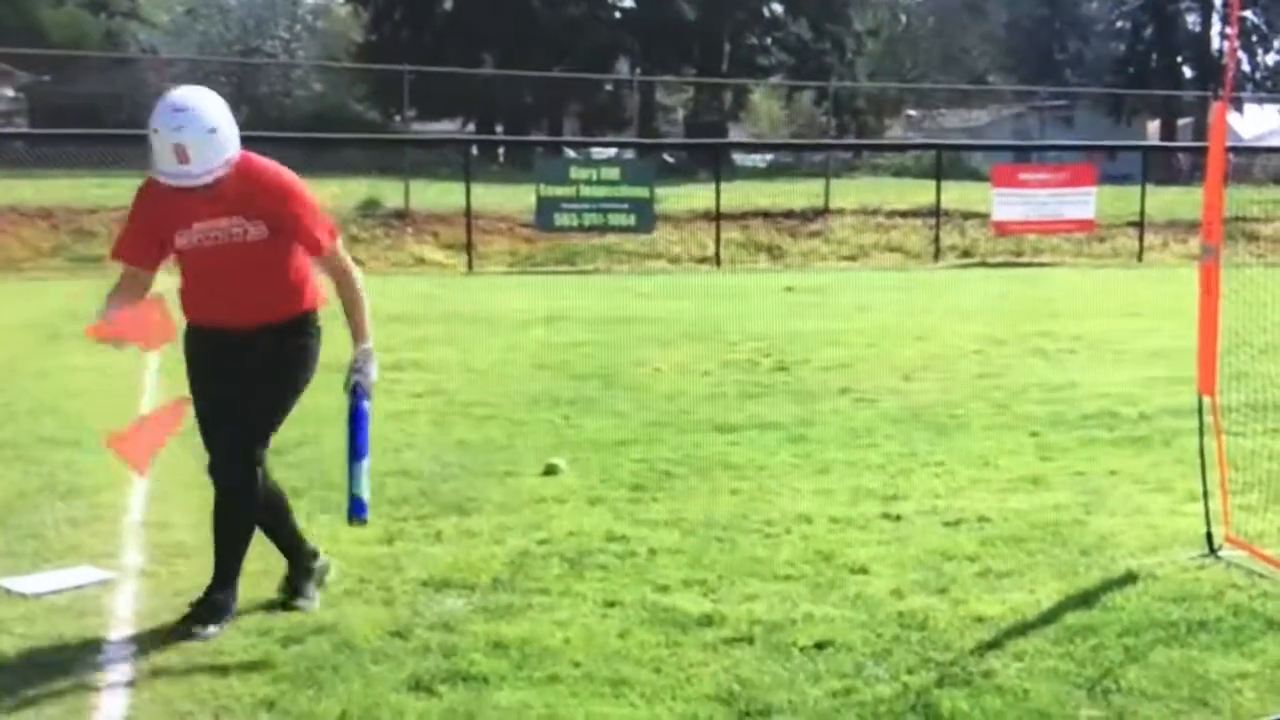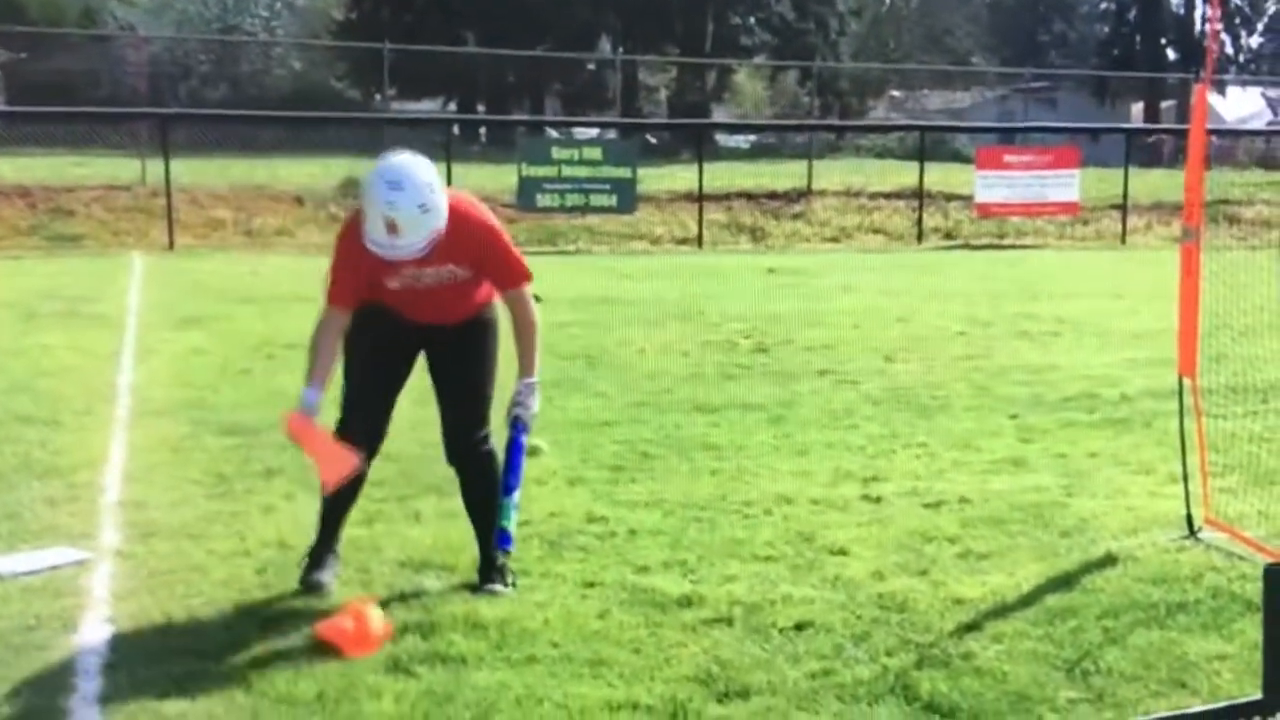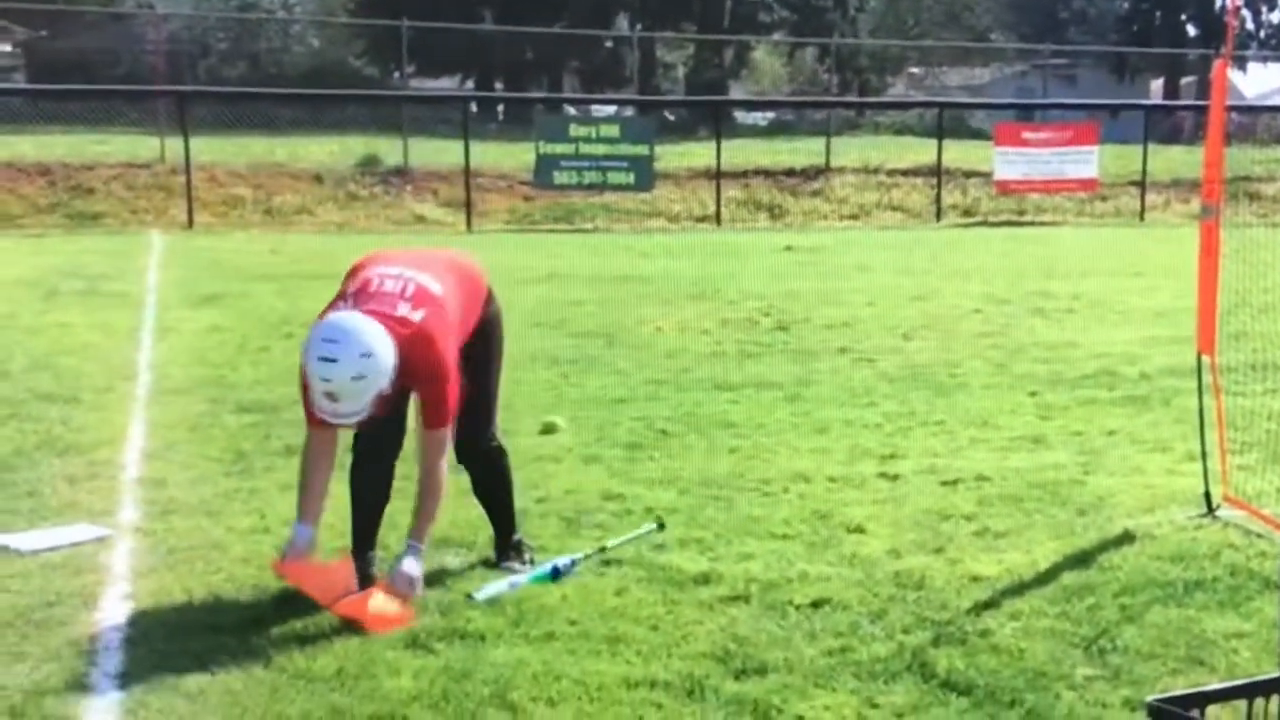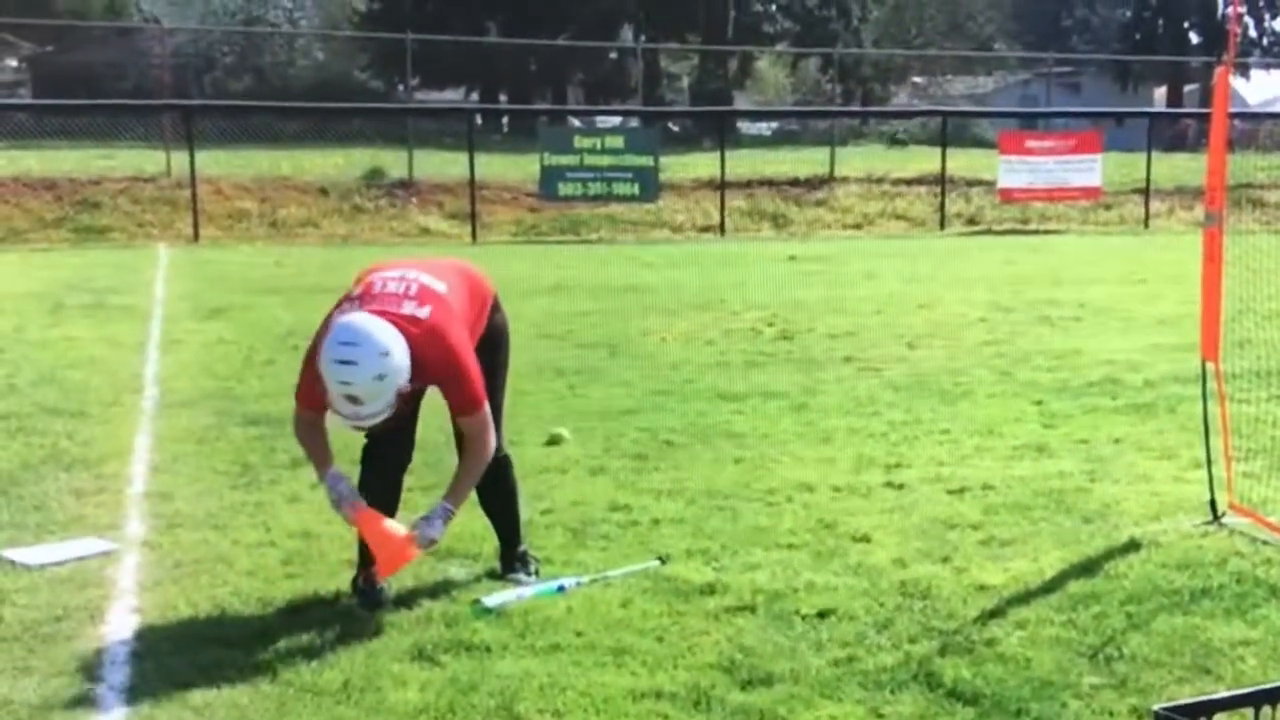
dt=0.7s
person 1, frame 1
left shoulder: (269, 186)
right shoulder: (158, 196)
left elbow: (338, 262)
right elbow: (134, 275)
left wrist: (363, 349)
right wrist: (113, 318)
left hip: (283, 333)
right hip: (211, 337)
left knee: (235, 457)
right knee: (231, 460)
left ankle: (223, 593)
right ankle: (305, 561)
person 1, frame 2
left shoulder: (475, 225)
right shoulder: (361, 233)
left elbow: (520, 301)
right elbow: (336, 316)
left wrist: (528, 382)
right wrist: (313, 394)
left hip: (464, 321)
right hip: (385, 316)
left knee: (469, 441)
right knee: (358, 430)
left ankle: (493, 557)
right ankle: (324, 546)
person 1, frame 3
left shoulder: (430, 351)
right shoulder: (327, 353)
left elbow: (434, 463)
right elbow: (320, 445)
left wrist: (413, 553)
right wrist: (304, 532)
left knee: (476, 439)
right knee: (376, 443)
left ankle: (509, 542)
right ankle: (362, 557)
person 1, frame 4
left shoulder: (444, 347)
right shoulder: (331, 348)
left elbow: (481, 439)
right elbow: (306, 418)
left wrist: (443, 513)
right wrist: (330, 477)
left knee: (490, 450)
right knee: (385, 450)
left ankle: (514, 554)
right ankle: (369, 570)
